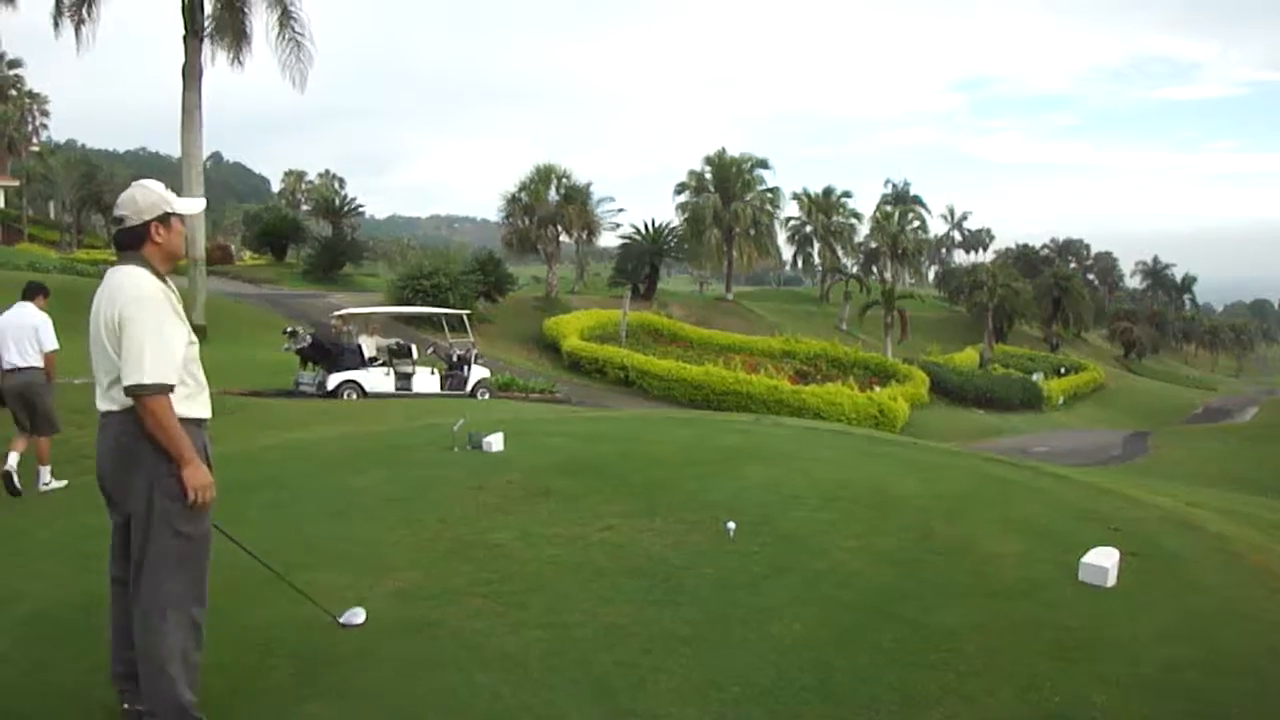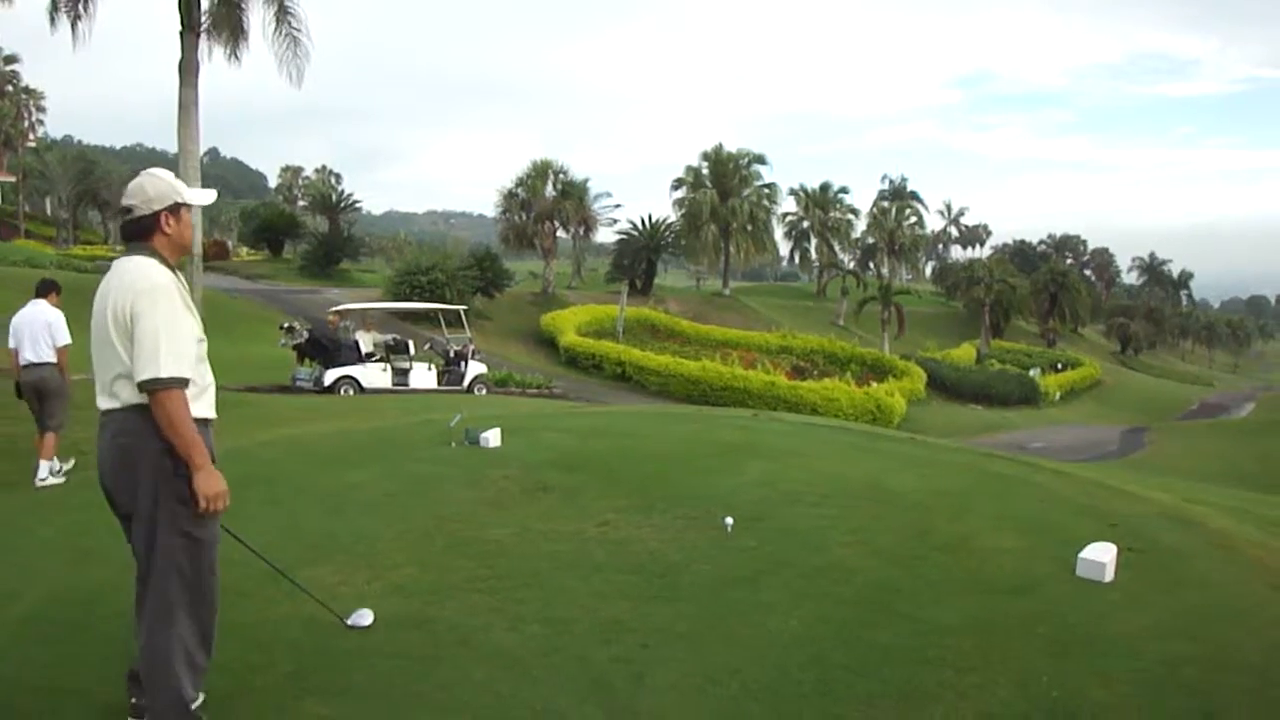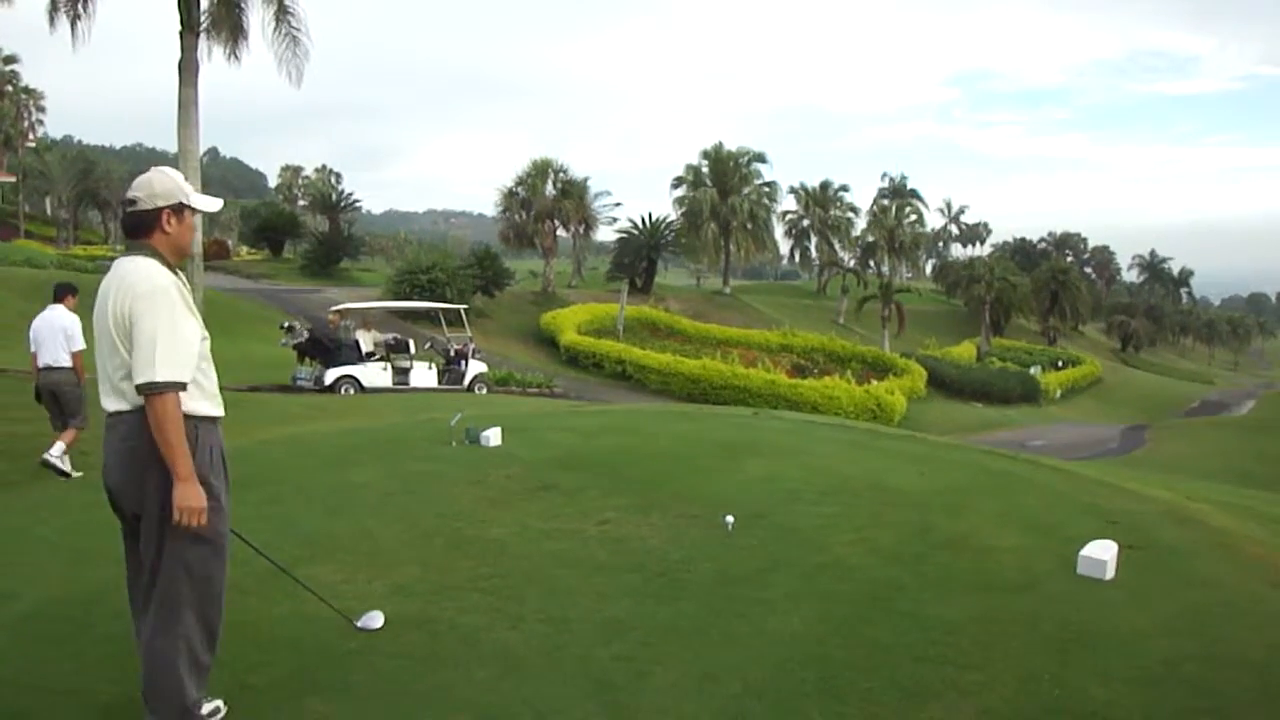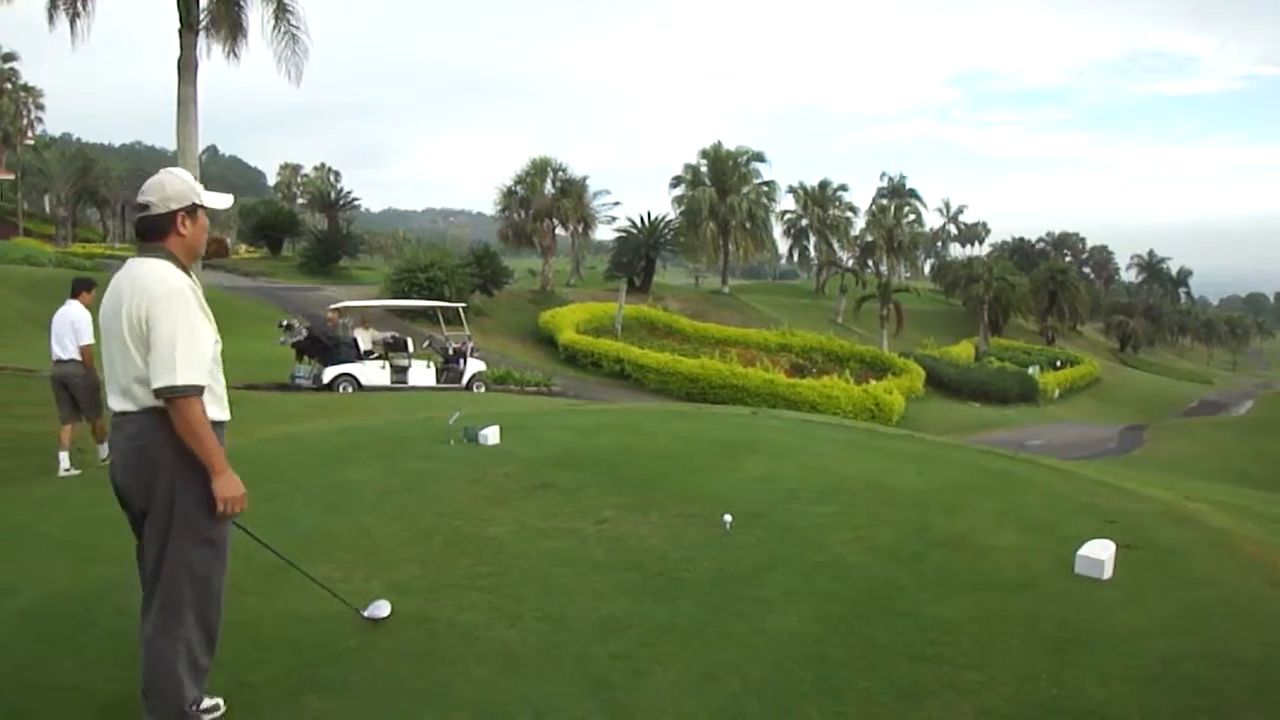
dt=0.3s
person 1, frame 1
left shoulder: (117, 285)
right shoulder: (144, 291)
right elbow: (149, 391)
right wrist: (190, 460)
left hip: (122, 442)
right hip: (157, 446)
left knee: (136, 576)
right knee: (173, 589)
person 1, frame 2
left shoulder: (119, 278)
right shoulder: (154, 282)
right elbow: (163, 386)
right wrist: (202, 466)
left hip: (123, 438)
right hip: (160, 445)
left knee: (162, 582)
right knee: (180, 588)
person 1, frame 3
left shoulder: (120, 278)
right shoulder: (155, 283)
right elbow: (159, 390)
right wrist: (186, 477)
left hip: (129, 443)
right hip: (168, 447)
left knee: (158, 588)
right knee: (184, 590)
person 1, frame 4
left shoulder: (125, 280)
right shoulder: (170, 286)
right elbow: (180, 392)
right wrist: (221, 470)
left hip: (133, 440)
right hip: (173, 448)
left knee: (173, 579)
right knee: (186, 586)
person 2, frame 1
right shoulder: (40, 317)
right elbow: (49, 355)
right wrist: (50, 381)
right hip: (35, 377)
left knee: (25, 429)
right knee: (44, 431)
right ankle: (45, 480)
person 2, frame 2
left shoulder: (18, 316)
right shoulder: (54, 314)
left elbow: (13, 354)
right elbow: (62, 351)
left wrist: (18, 380)
right wrist: (65, 377)
left hip: (27, 374)
right hip: (50, 372)
left knee: (43, 425)
right knee: (52, 426)
left ankle: (55, 467)
right ankle: (43, 475)
person 2, frame 3
left shoulder: (38, 320)
right shoulder: (70, 318)
left elbow: (34, 357)
right elbow: (77, 355)
left wrist: (37, 383)
right wrist: (81, 381)
left hip: (45, 376)
right hip: (66, 375)
left knee: (60, 424)
right knee: (76, 423)
left ankle: (64, 467)
right ankle: (53, 454)
person 2, frame 4
left shoulder: (59, 313)
right shoulder: (82, 314)
left elbow: (57, 345)
right elbow: (85, 349)
left wrist: (60, 364)
right wrist: (93, 373)
left hip: (57, 368)
right hip: (78, 368)
left knee: (67, 419)
right knee: (95, 414)
left ankle: (64, 464)
right ankle: (104, 454)
